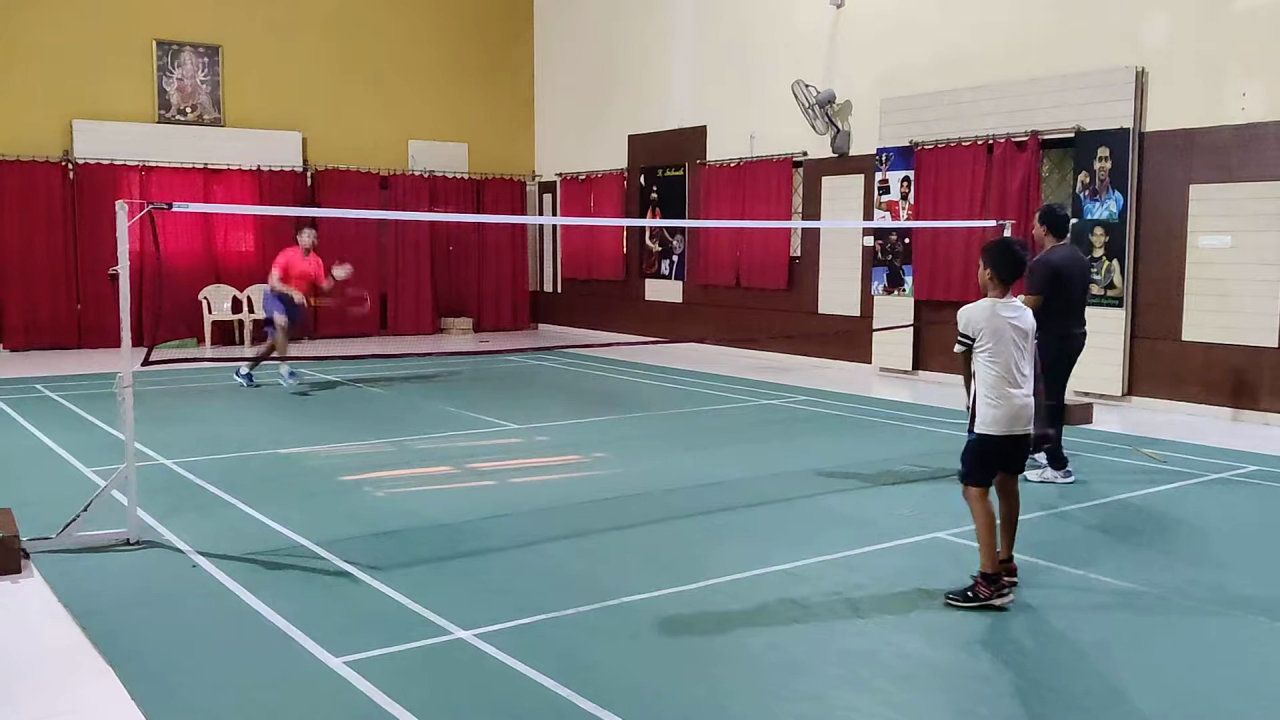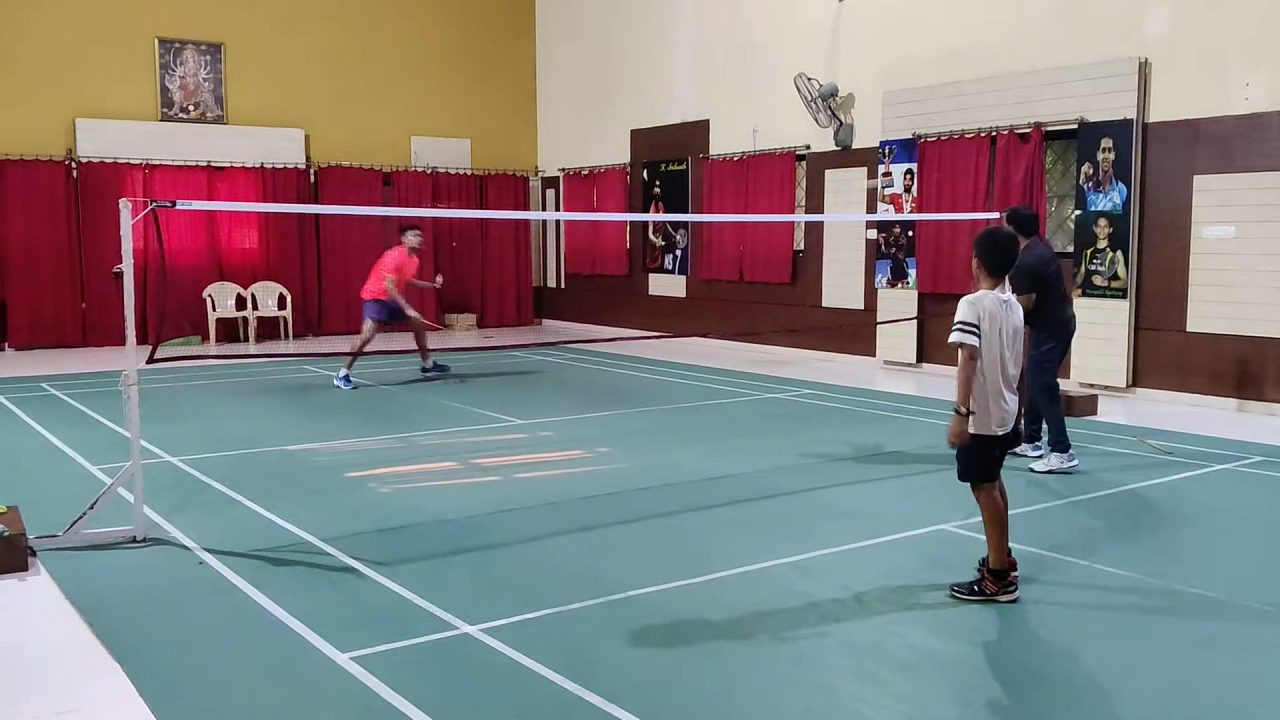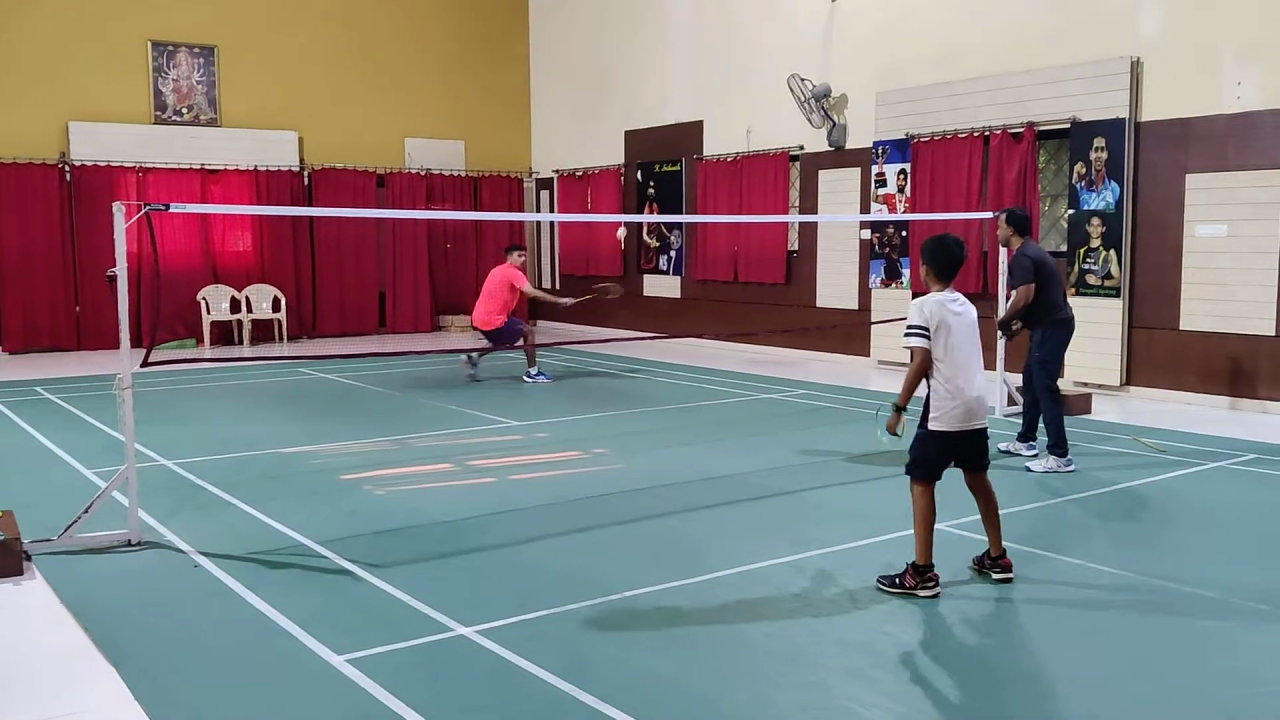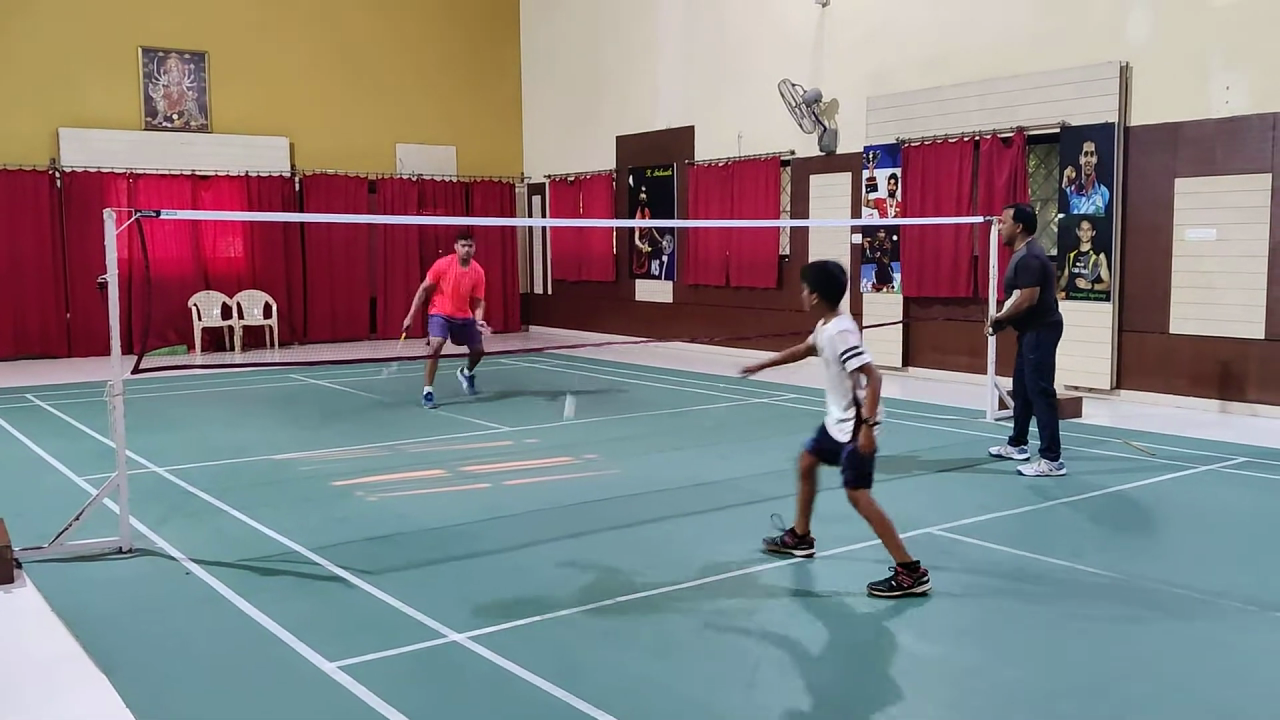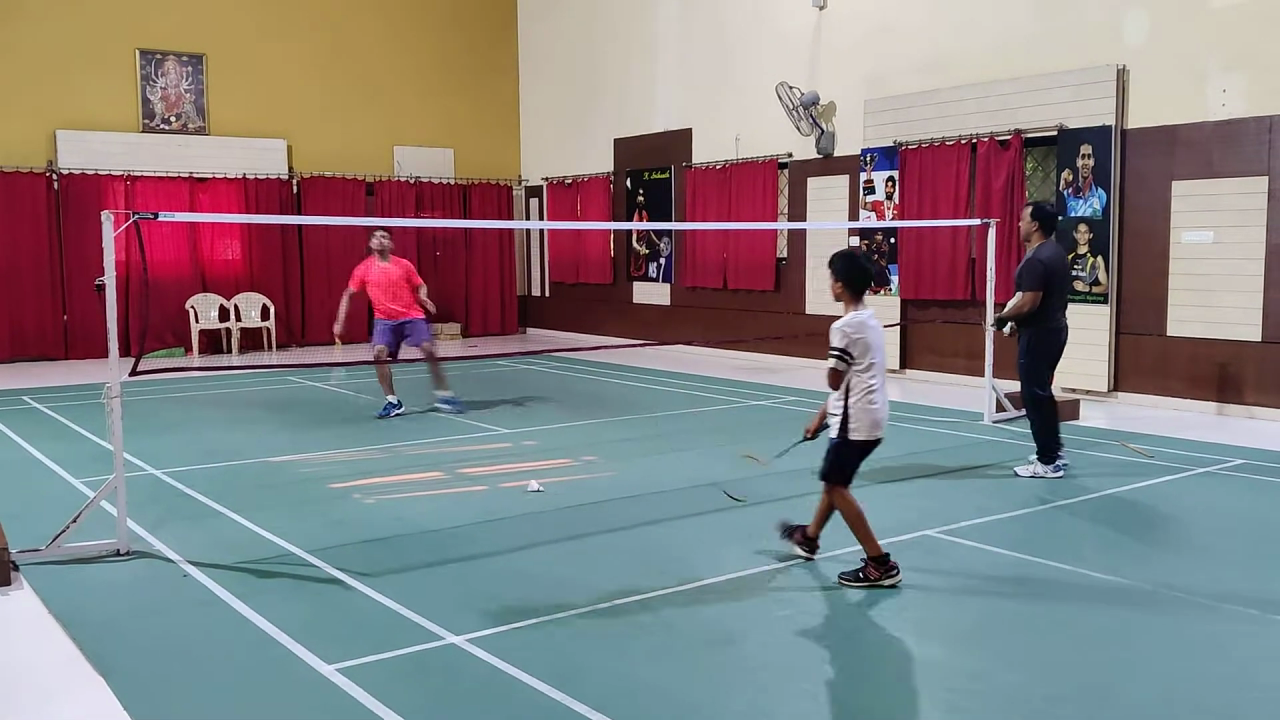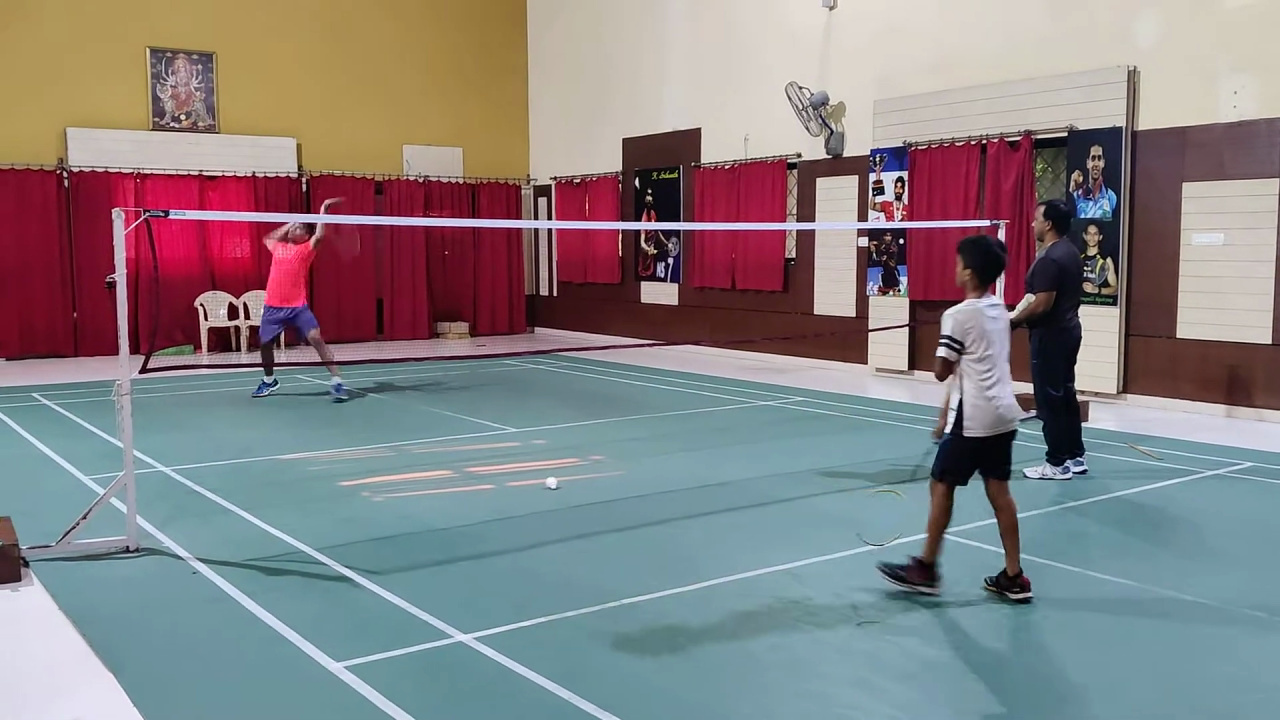
dt=0.7s
person 1, frame 1
left shoulder: (971, 314)
right shoulder: (1026, 315)
left elbow: (967, 366)
right elbow: (1031, 368)
left wrist: (971, 389)
left hip: (992, 418)
right hip: (1022, 416)
left knee: (975, 490)
right knee: (1006, 484)
left ankle: (990, 581)
right ankle: (1005, 562)
person 1, frame 2
left shoulder: (972, 304)
right shoulder: (1014, 306)
left elbow: (969, 361)
right elbow: (1015, 363)
left wrist: (960, 412)
left hip: (981, 414)
right hip: (1006, 412)
left knee: (984, 488)
right knee: (992, 481)
left ankle: (998, 578)
right ankle: (1002, 558)
person 1, frame 3
left shoulder: (923, 306)
right shoulder: (966, 306)
left elbow: (921, 362)
left wrist: (898, 407)
left hip: (944, 412)
right hip: (977, 406)
left knee: (921, 485)
right knee: (978, 479)
left ankle: (922, 573)
right ankle: (997, 558)
person 1, frame 4
left shoulder: (841, 332)
right shoulder: (827, 327)
left elbow: (873, 376)
right elbow: (802, 349)
left wrist: (867, 424)
right wrist: (760, 365)
left hip: (854, 424)
right hip: (838, 420)
left knee: (859, 495)
right knee: (805, 464)
left ankle: (910, 572)
right ankle: (800, 536)
person 1, frame 5
left shoulder: (844, 327)
right shoulder: (869, 319)
left elbow: (834, 381)
right wrist: (821, 418)
left hip: (856, 420)
right hip: (869, 416)
left knee: (836, 487)
right knee: (834, 478)
left ankle: (881, 563)
right ankle: (809, 536)
person 1, frame 6
left shoulder: (958, 316)
right shoulder: (1000, 309)
left elbow: (941, 371)
left wrist: (940, 363)
left hip: (973, 418)
right hip: (1004, 414)
left knee: (942, 485)
right knee: (998, 490)
left ankle: (925, 567)
right ankle: (1014, 577)
person 2, frame 1
left shoulder: (1044, 262)
right shoulder: (1079, 258)
left elbow: (1031, 306)
left hip: (1052, 339)
right hip: (1073, 335)
left knee: (1043, 401)
right knee: (1052, 396)
left ankle: (1058, 467)
right ankle: (1048, 450)
person 2, frame 2
left shoulder: (1025, 261)
right shoulder: (1041, 248)
left elbow: (1025, 305)
left hip: (1049, 330)
right hip: (1057, 324)
left knee: (1044, 388)
right knee: (1034, 383)
left ankle: (1061, 452)
right ankle: (1031, 441)
person 2, frame 3
left shoulder: (1021, 257)
right shoulder: (1032, 251)
left elbow: (1024, 298)
left wrist: (1004, 321)
right wrist: (1020, 323)
left hip: (1051, 328)
right hip: (1050, 325)
left knee: (1045, 388)
right knee: (1031, 382)
left ankle: (1059, 456)
right ankle: (1026, 440)
person 2, frame 4
left shoulder: (1029, 258)
right shoulder: (1024, 254)
left elbow: (1028, 299)
left wrist: (999, 318)
right wrist: (1003, 320)
left hip: (1040, 331)
right hip: (1032, 331)
left knee: (1040, 392)
right knee: (1022, 388)
left ankle: (1051, 460)
right ankle: (1017, 444)
person 2, frame 5
left shoulder: (1036, 260)
right shoulder: (1055, 253)
left elbow: (1029, 303)
left wrist: (1002, 316)
right wrist: (1013, 317)
left hip: (1038, 335)
right hip: (1053, 330)
left knee: (1034, 397)
right knee: (1042, 394)
left ankle: (1048, 462)
right ankle: (1054, 450)
person 2, frame 6
left shoulder: (1050, 259)
right shoulder: (1070, 252)
left elbow: (1042, 304)
left wrist: (1015, 319)
right wrist: (1022, 314)
left hip: (1050, 336)
right hip: (1068, 330)
left knee: (1049, 400)
right knee: (1065, 396)
left ankle: (1057, 464)
right ankle: (1075, 456)
person 3, frame 1
left shoulder: (317, 262)
right shoulder: (287, 255)
left elbow: (322, 287)
right elbow: (274, 283)
left wrist: (334, 277)
right wrist: (293, 293)
left hip: (294, 302)
right hip: (276, 296)
left knee: (274, 342)
right knee: (281, 323)
left ankle: (244, 371)
right ankle: (284, 369)
person 3, frame 2
left shoulder: (414, 259)
right shoulder: (394, 256)
right elbow: (389, 285)
left wrist: (432, 284)
right wrist: (407, 309)
left hip: (394, 299)
right hip: (375, 298)
left knee: (418, 325)
right knee: (368, 334)
left ankle: (428, 365)
right ankle: (343, 374)
person 3, frame 3
left shoulder: (497, 271)
right shoulder: (515, 274)
right elbow: (532, 292)
right wrist: (559, 300)
left hip: (479, 319)
right hip: (494, 321)
left knee: (503, 342)
right knee: (528, 332)
left ankle: (473, 358)
right ankle: (532, 372)
person 3, frame 4
left shoulder: (478, 272)
right shoulder: (442, 265)
left elbow: (479, 301)
right elbow: (423, 289)
left wrist: (479, 320)
right wrist: (410, 315)
left hip: (464, 317)
right hip: (439, 314)
left knee: (478, 351)
right knee: (436, 346)
left ankle: (466, 372)
right ankle: (427, 392)
person 3, frame 5
left shoulder: (404, 265)
right shoulder: (362, 269)
left elbow: (420, 286)
right elbow: (348, 295)
left wrist: (424, 298)
right wrist: (340, 321)
left hip: (412, 318)
right hip: (385, 320)
left knee: (428, 350)
right knee: (379, 353)
left ankle: (443, 395)
right ankle: (392, 401)
person 3, frame 6
left shoulder: (306, 249)
right shoulder: (278, 246)
left elbow: (319, 236)
right elbow: (269, 239)
left wrist: (324, 208)
right wrist: (287, 226)
left hip: (297, 306)
right hip: (273, 307)
left knee: (316, 339)
right knee: (265, 344)
left ankle: (336, 381)
right ankle: (269, 380)
